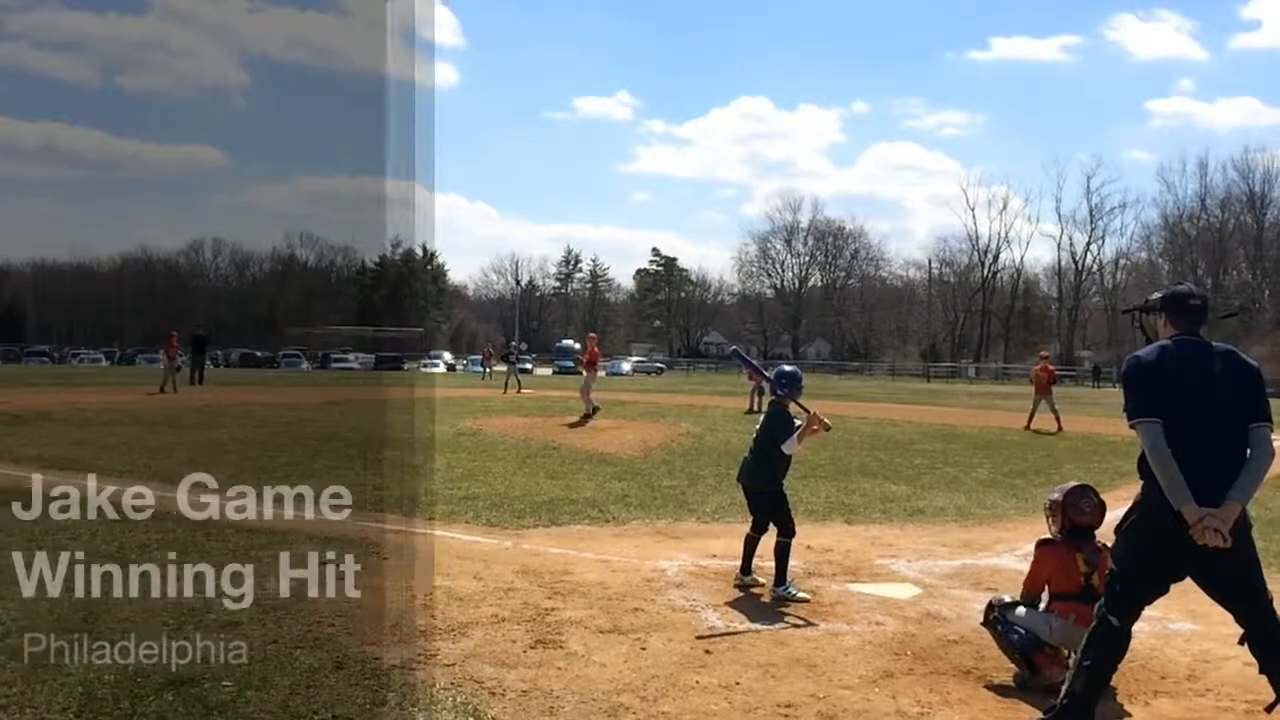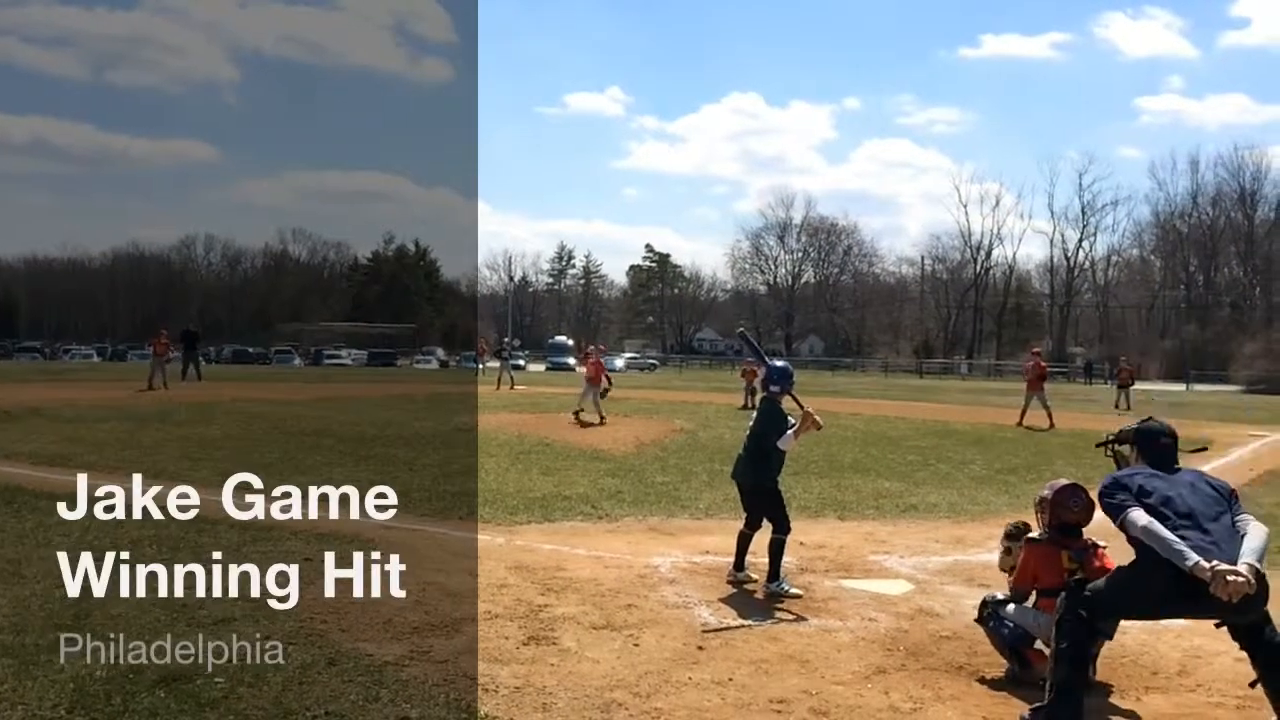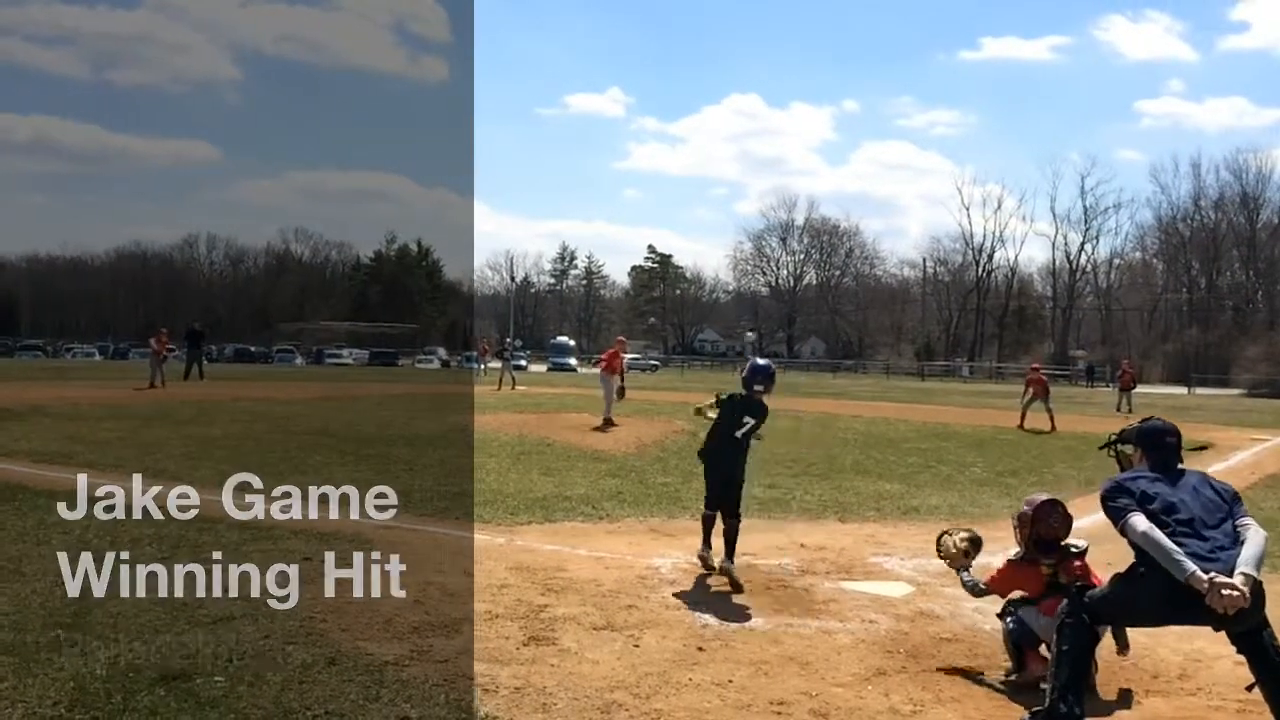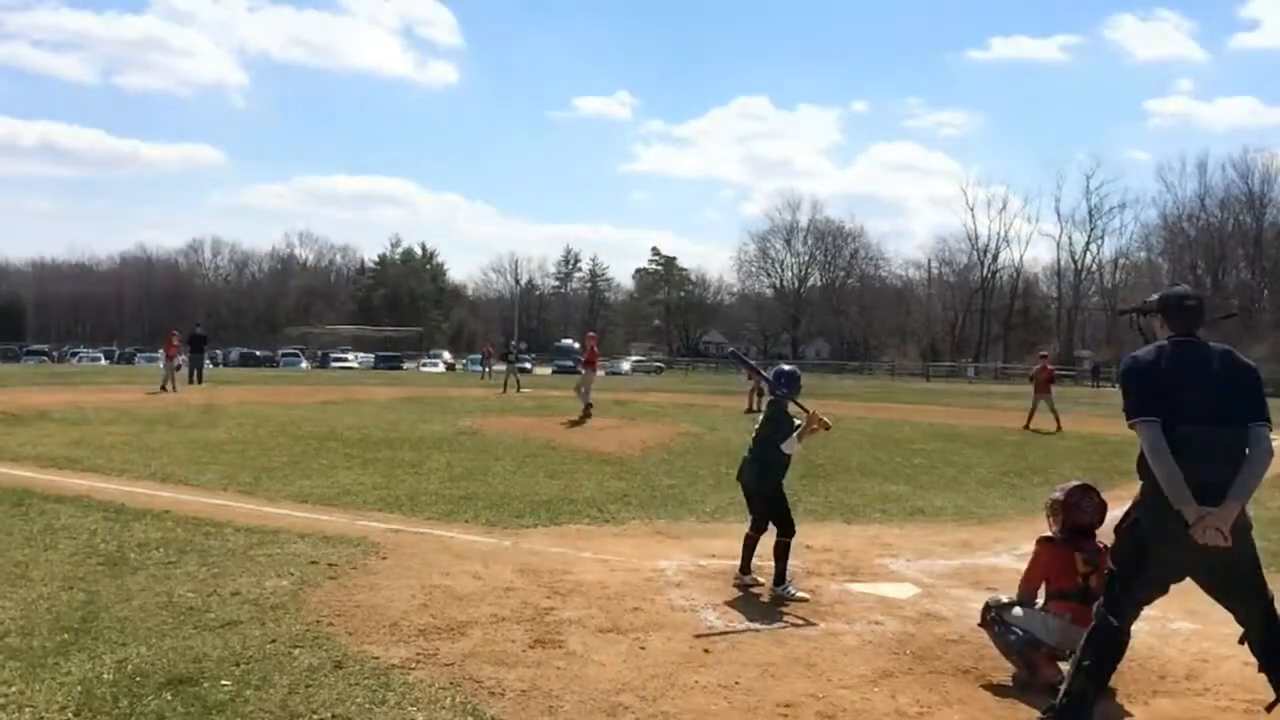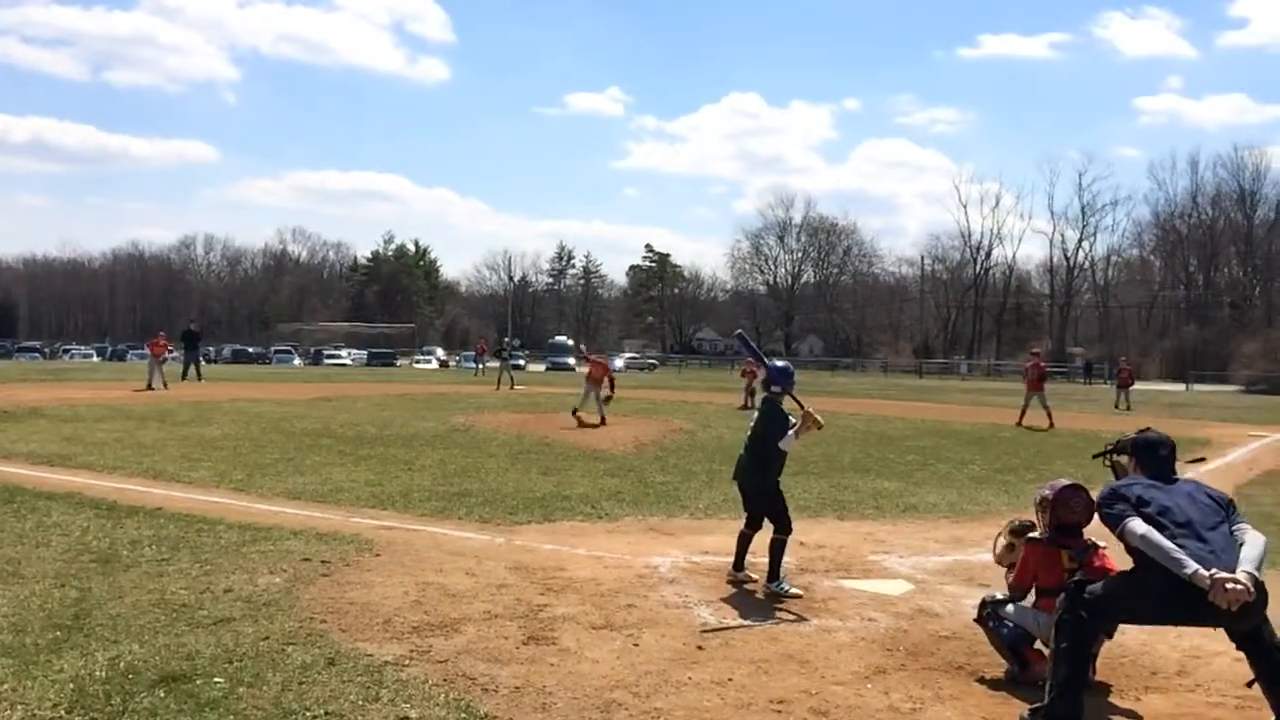
dt=1s
person 1, frame 1
left shoulder: (1144, 363)
right shoulder: (1244, 367)
left elbow: (1154, 443)
left wrist: (1191, 513)
right wrist: (1227, 512)
left hip: (1163, 513)
right hip: (1227, 517)
left knee: (1115, 615)
person 1, frame 2
left shoulder: (1119, 482)
right shoulder: (1213, 483)
left elbow: (1143, 525)
right elbow: (1255, 528)
left wrist: (1201, 569)
right wrist: (1246, 570)
left hip: (1181, 583)
right hip: (1241, 583)
left knee: (1078, 603)
right knee: (1250, 613)
person 1, frame 3
left shoulder: (1121, 485)
right shoulder: (1217, 486)
left elbow: (1144, 532)
right elbow: (1255, 534)
left wrist: (1198, 581)
right wrist: (1243, 581)
left hip: (1174, 589)
right hip: (1240, 592)
left knee: (1078, 611)
right knee: (1251, 625)
person 1, frame 4
left shoulder: (1141, 364)
right shoulder: (1241, 368)
left elbow: (1153, 442)
left wrist: (1190, 512)
right wrist: (1226, 512)
left hip: (1162, 513)
right hip: (1226, 519)
left knee: (1114, 614)
person 1, frame 5
left shoulder: (1117, 492)
right shoulder: (1209, 493)
left elbow: (1140, 534)
right elbow: (1253, 537)
left wrist: (1199, 577)
right wrist: (1245, 578)
left hip: (1178, 591)
right hip: (1239, 590)
left knee: (1077, 605)
person 2, frame 1
left shoulder: (775, 411)
right shoulder: (781, 415)
left elbow: (794, 432)
right elbow: (788, 448)
left wrist: (814, 427)
right wrist: (808, 427)
left hip: (752, 476)
right hip: (764, 481)
left knee: (760, 523)
right knee: (786, 528)
left ankle: (744, 574)
right ankle: (780, 586)
person 2, frame 2
left shoulder: (767, 406)
right shoulder: (773, 411)
left elbow: (788, 428)
right elbow: (784, 443)
left wrist: (807, 424)
right wrist: (802, 424)
left hip: (746, 473)
right hip: (760, 477)
left knee: (753, 520)
right knee: (781, 525)
left ankle: (737, 570)
right ankle: (773, 582)
person 2, frame 3
left shoulder: (733, 400)
right shoulder: (762, 411)
left elbow: (718, 405)
left hip: (713, 458)
right hip: (734, 464)
left knee: (712, 504)
right knee: (731, 513)
left ankle: (706, 549)
right ankle: (727, 561)
person 2, frame 4
left shoulder: (774, 410)
right shoulder: (779, 414)
left elbow: (791, 435)
right elbow: (789, 446)
left wrist: (811, 427)
right wrist: (807, 426)
left hip: (752, 476)
right hip: (764, 480)
left knee: (759, 524)
right knee: (786, 528)
left ankle: (743, 573)
right ankle: (779, 585)
person 2, frame 5
left shoulder: (768, 407)
right shoulder: (774, 411)
left elbow: (787, 430)
right elbow: (785, 443)
left wrist: (807, 425)
right wrist: (803, 425)
left hip: (748, 473)
right hip: (760, 478)
left knee: (754, 521)
right knee: (783, 525)
left ankle: (737, 569)
right ankle: (773, 582)
person 3, frame 1
left shoulder: (1049, 550)
right shoulder: (1104, 553)
left elbow: (1028, 600)
left hip: (1063, 630)
left knee: (997, 609)
left ankle: (1043, 669)
person 3, frame 2
left shoulder: (1036, 546)
right shoulder: (1095, 550)
left elbow: (1019, 596)
left wrist: (1011, 566)
left hip: (1050, 628)
left knee: (991, 606)
left ankle: (1031, 664)
person 3, frame 3
left shoulder: (1019, 565)
right shoulder: (1076, 557)
left elbow: (978, 590)
left wrist: (962, 569)
right wrist: (1122, 641)
left hip: (1054, 628)
left knee: (1013, 609)
left ankle: (1030, 667)
person 3, frame 4
left shoulder: (1049, 547)
right shoulder: (1105, 554)
left elbow: (1025, 597)
left hip: (1058, 630)
left knee: (994, 610)
left ankle: (1041, 669)
person 3, frame 5
left shoulder: (1036, 545)
right shoulder: (1095, 551)
left elbow: (1016, 594)
left wrist: (1011, 565)
left hip: (1049, 627)
left knee: (990, 607)
left ankle: (1031, 665)
